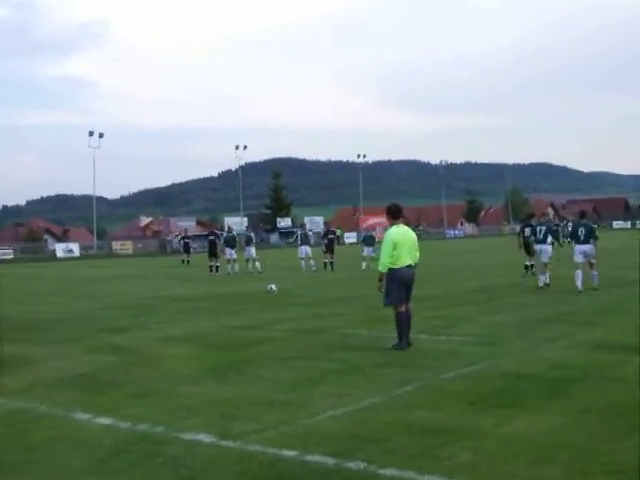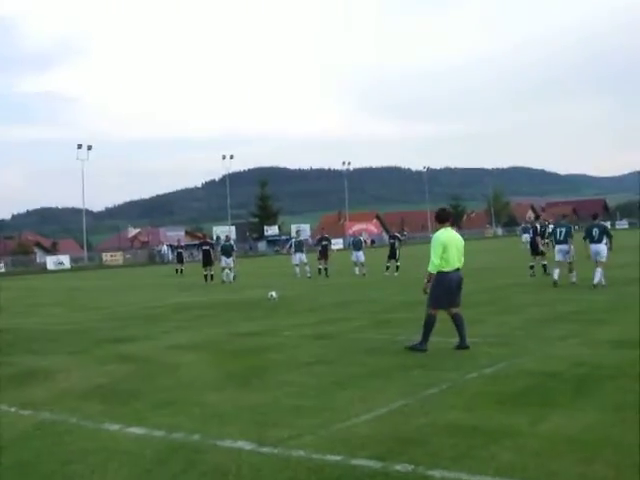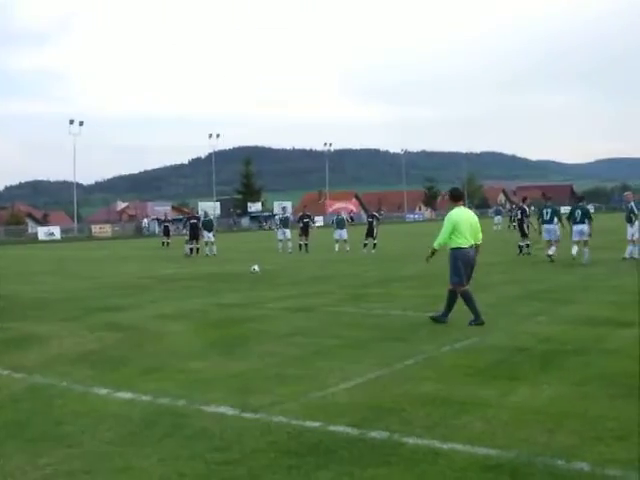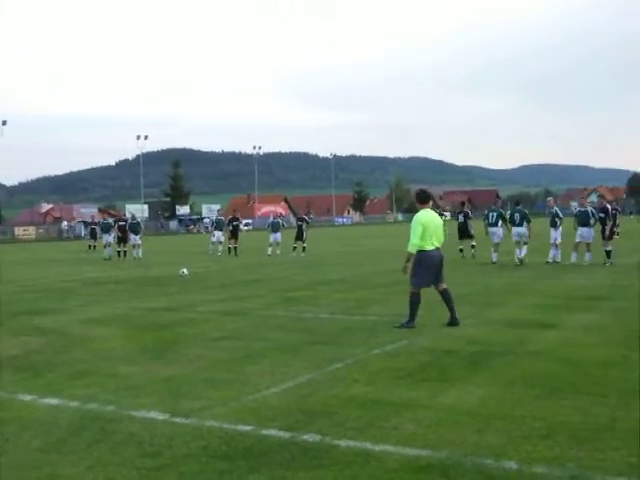
dt=0.7s
person 1, frame 1
left shoulder: (390, 234)
right shoulder: (411, 232)
left elbow: (385, 259)
right elbow: (416, 255)
left wrist: (380, 279)
left hip: (396, 272)
right hip: (410, 271)
left knee: (399, 307)
right knee: (406, 305)
left ankle: (401, 342)
right ankle: (407, 338)
person 1, frame 2
left shoulder: (438, 237)
right shoulder: (457, 236)
left elbow: (435, 262)
left wrist: (427, 281)
left hip: (443, 276)
right hip: (457, 275)
left knee: (432, 309)
right knee: (453, 309)
left ankle: (423, 343)
right ankle: (463, 341)
person 1, frame 3
left shoulder: (452, 215)
right shoulder: (472, 214)
left elbow: (442, 238)
right elbow: (478, 237)
left wrist: (431, 253)
right wrist: (475, 254)
left hip: (458, 253)
right hip: (470, 252)
left knee: (461, 287)
right knee: (454, 285)
left ankle: (477, 317)
right ankle: (444, 315)
person 1, frame 4
left shoulder: (418, 217)
right shoulder: (437, 217)
left elbow: (414, 242)
left wrist: (407, 261)
left hip: (424, 255)
right hip: (437, 254)
left knee: (415, 288)
right knee: (440, 286)
left ankle: (411, 321)
right ankle: (454, 317)
